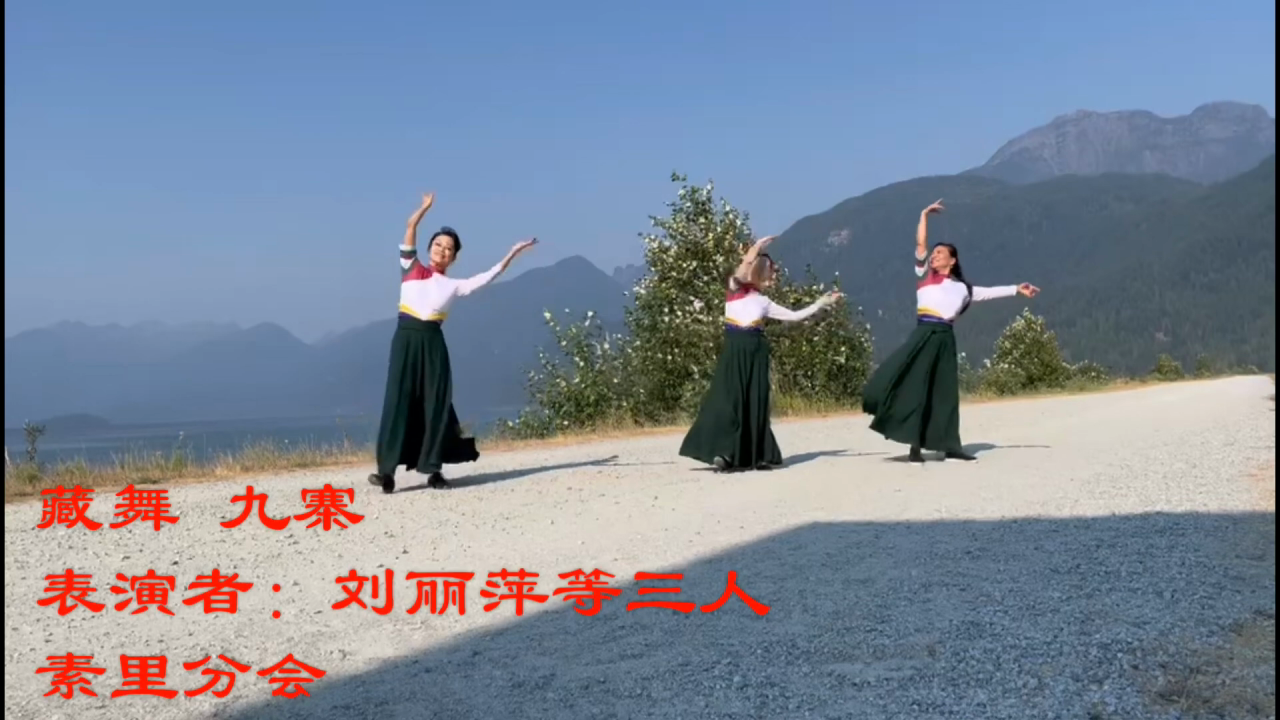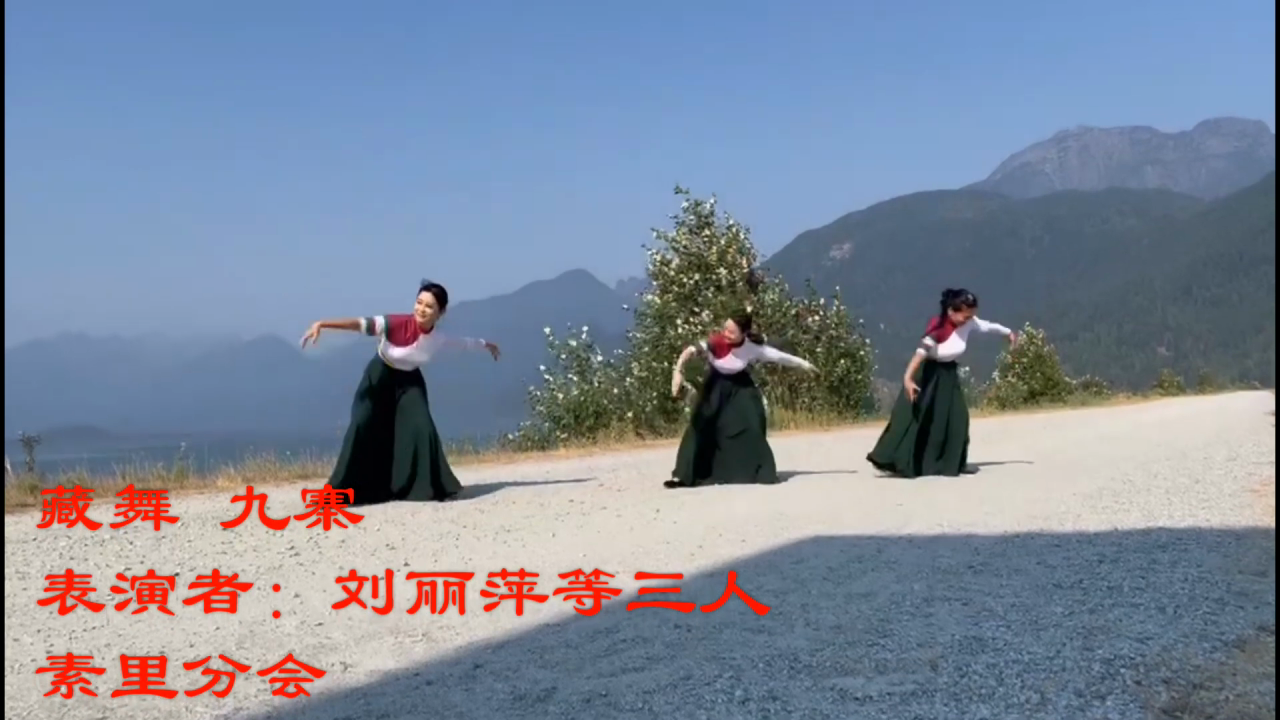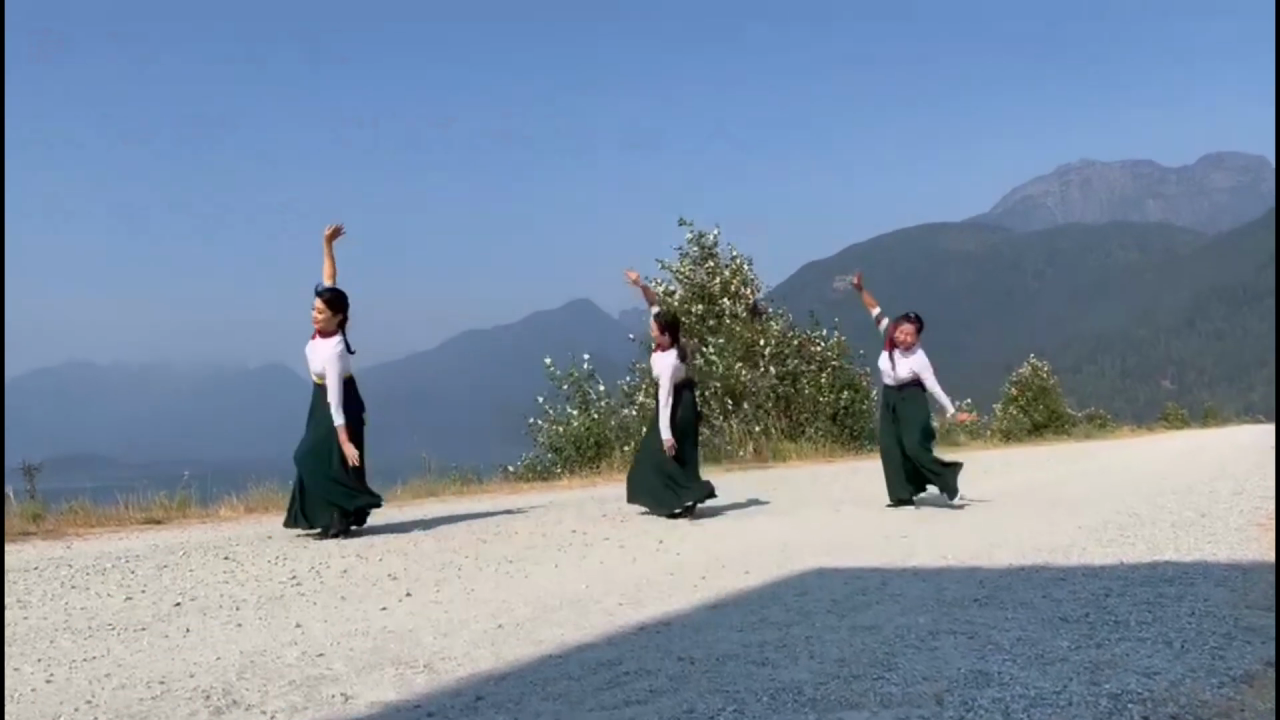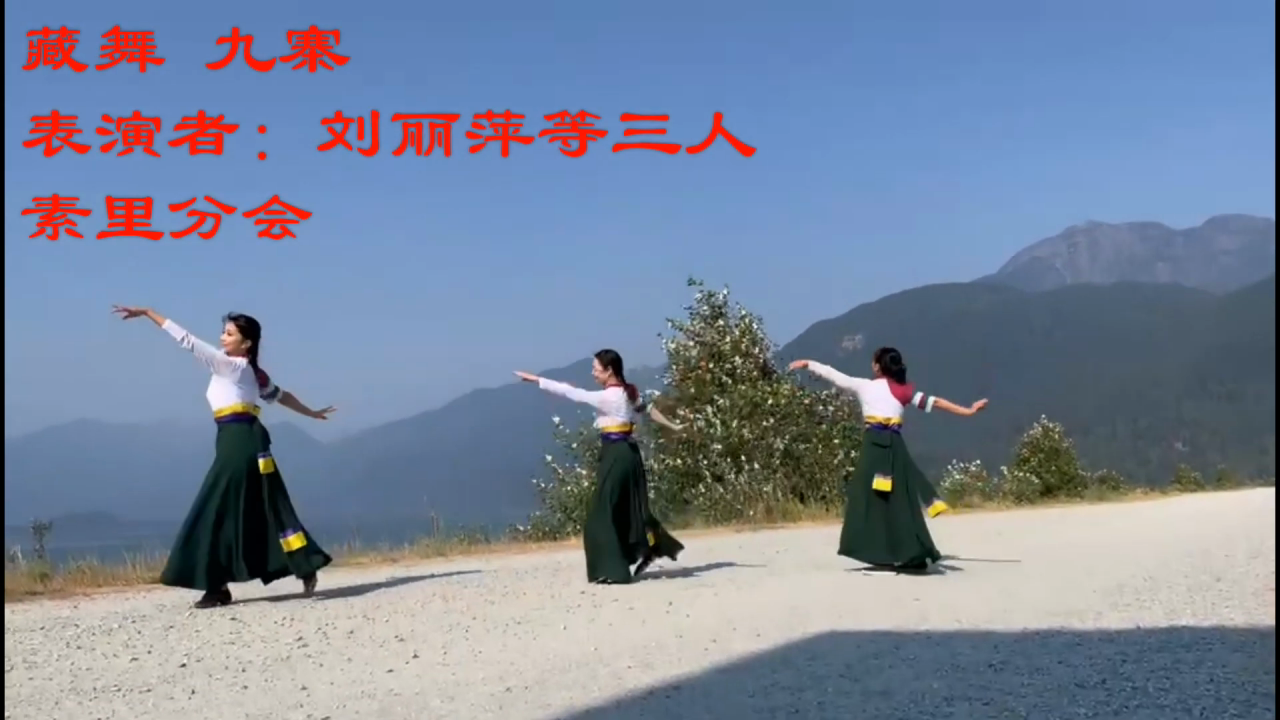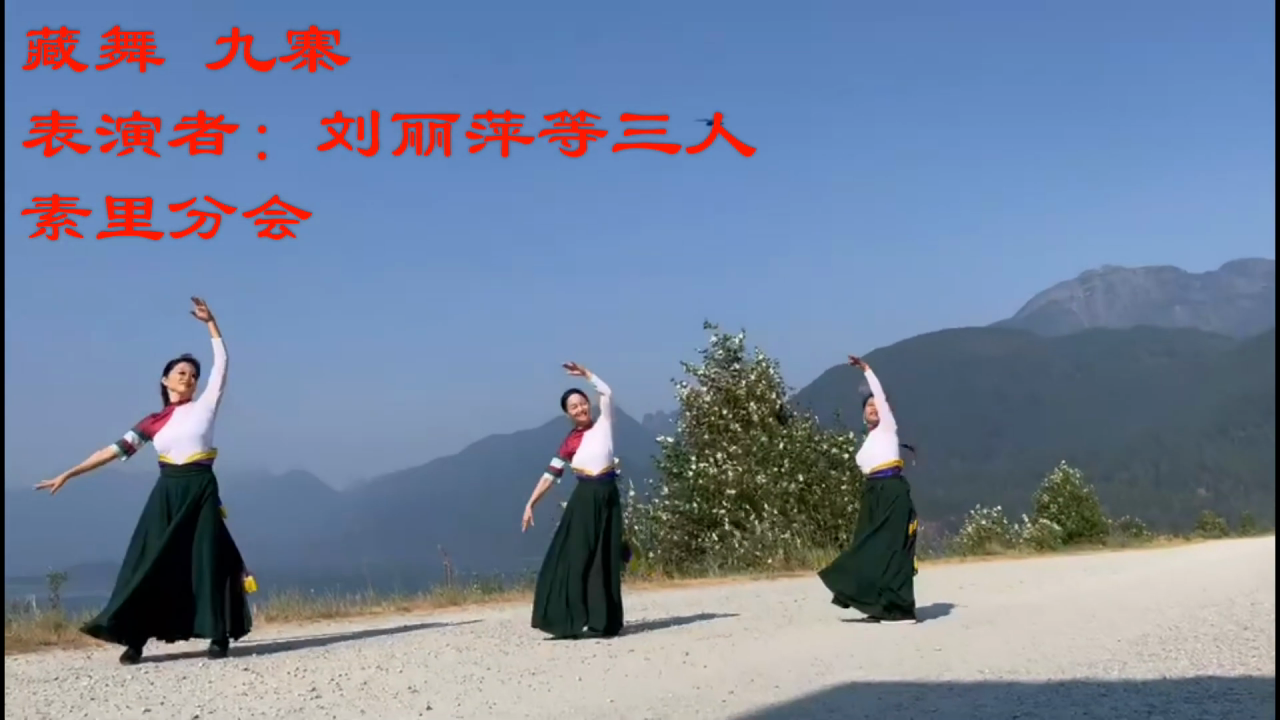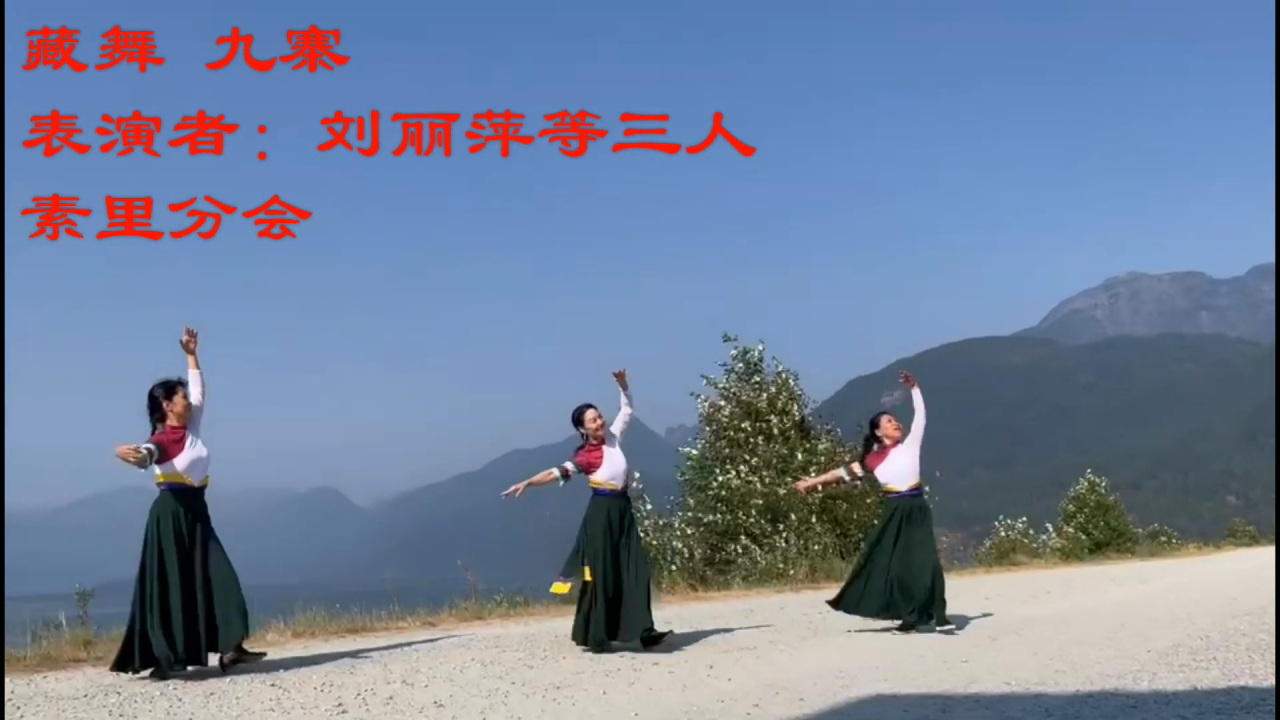
dt=0.7s
person 1, frame 1
left shoulder: (455, 285)
right shoulder: (412, 270)
left elbow: (487, 277)
right elbow: (409, 233)
left wrist: (513, 252)
right wrist: (424, 208)
left hip: (434, 343)
right hip: (406, 339)
left knee: (435, 405)
right knee: (397, 405)
left ankle: (434, 469)
right ankle: (387, 472)
person 1, frame 2
left shoulder: (440, 339)
right shoulder: (397, 324)
left elbow: (463, 343)
right elbow: (361, 324)
left wrist: (486, 345)
right wrist: (322, 325)
left hip: (409, 384)
right hip: (378, 378)
left knee: (422, 429)
right knee: (361, 429)
left ankle: (435, 486)
right ankle: (343, 488)
person 1, frame 3
left shoulder: (334, 351)
right shoulder: (324, 328)
left elbow: (335, 395)
right elbow: (328, 282)
left wrist: (344, 439)
right wrist: (327, 245)
left hip: (342, 400)
right hip: (332, 397)
left knee: (318, 458)
right knee: (316, 458)
left ankle: (337, 517)
right ankle: (331, 519)
person 1, frame 4
left shoulder: (228, 364)
right shoulder: (253, 372)
left elbow: (187, 340)
right elbow: (280, 396)
left wrist: (147, 312)
right wrist: (312, 413)
left hip: (237, 439)
right hip: (247, 439)
left knee: (219, 511)
right knee: (265, 509)
left ankle: (217, 586)
right ankle: (305, 567)
person 1, frame 5
left shoulder: (204, 407)
right shoulder: (152, 422)
left elbow: (222, 364)
right elbow: (113, 449)
left wrist: (210, 323)
right wrist: (68, 473)
left hip: (203, 490)
right hip: (169, 493)
left knee: (207, 561)
right knee: (151, 563)
left ankle: (219, 637)
right ankle: (134, 638)
person 1, frame 6
left shoulder: (191, 429)
right shoulder: (160, 441)
left elbow: (198, 392)
right elbow: (140, 456)
left wrist: (191, 355)
right wrist: (128, 453)
left hip: (197, 513)
right hip: (171, 514)
left knee: (218, 577)
right knee: (170, 585)
left ankle: (230, 648)
right ankle: (162, 659)
person 2, frame 1
left shoulder: (763, 300)
right shoulder: (735, 287)
left elbow: (792, 316)
right elbow: (743, 270)
left wrist: (821, 303)
right wrist: (758, 245)
left hip: (757, 351)
right hip: (733, 348)
left knee: (756, 403)
right knee: (729, 400)
left ankle: (754, 456)
right ankle: (727, 453)
person 2, frame 2
left shoulder: (753, 348)
right shoulder: (716, 340)
left elbow: (779, 356)
right elbow: (691, 350)
left wrist: (802, 363)
right wrist: (677, 371)
left hip: (741, 387)
right hip: (716, 384)
left knee: (752, 426)
right knee: (700, 424)
left ankle: (762, 471)
right ankle: (682, 475)
person 2, frame 3
left shoulder: (667, 362)
right shoulder: (671, 343)
left elbow: (664, 398)
right elbow: (654, 304)
left wrist: (665, 433)
right wrist: (641, 285)
left hip: (678, 403)
right hip: (678, 399)
left knee: (656, 451)
right knee: (650, 450)
left ankle: (688, 496)
right ankle: (673, 502)
person 2, frame 4
left shoulder: (607, 397)
right shoulder: (628, 391)
left elbow: (571, 392)
right elbow: (648, 409)
left wrist: (537, 380)
right wrist: (673, 427)
left hip: (616, 454)
right hip: (626, 452)
left knee: (604, 513)
right knee: (624, 510)
left ankle: (613, 570)
right ankle: (649, 549)
person 2, frame 5
left shoulder: (603, 425)
right shoulder: (570, 443)
left elbow: (606, 393)
right elbow: (550, 475)
left wrist: (585, 375)
right wrist: (531, 503)
left hip: (609, 495)
right hip: (585, 497)
left knee: (604, 559)
right knee: (575, 558)
left ankle: (604, 621)
right ankle: (567, 622)
person 2, frame 6
left shoulder: (613, 438)
right shoulder: (584, 456)
left elbow: (627, 409)
right elbow: (556, 473)
left wrist: (623, 385)
right wrist: (527, 483)
left hip: (624, 510)
right hip: (603, 512)
left knee: (636, 570)
right knee: (603, 574)
left ankle: (643, 630)
right ankle: (598, 637)
person 3, frame 1
left shoulder: (962, 287)
right shoulder: (926, 275)
left elbow: (990, 292)
right elbow: (920, 245)
left wrist: (1016, 289)
right wrist: (924, 215)
left hip: (945, 339)
right hip: (924, 335)
left knee: (945, 393)
right knee: (913, 386)
left ankle: (950, 447)
right ankle: (915, 446)
person 3, frame 2
left shoulder: (969, 323)
right shoulder: (937, 326)
left elbow: (987, 326)
right elbow: (921, 352)
left wrist: (1007, 332)
right wrist: (908, 377)
left hip: (947, 370)
right hip: (928, 371)
left knee: (955, 416)
right knee: (912, 414)
left ankle: (951, 463)
right ankle: (895, 461)
person 3, frame 3
left shoulder: (918, 358)
right shoulder: (891, 337)
left elbow: (934, 387)
right elbow: (875, 309)
left wrist: (952, 412)
right wrist: (860, 289)
left hip: (910, 400)
right hip: (890, 400)
left knee: (910, 445)
right knee: (890, 447)
left ankle: (946, 475)
right ankle: (904, 494)
person 3, frame 4
left shoulder: (865, 386)
right shoulder: (904, 390)
left elbow: (836, 376)
right elbow: (934, 401)
left wrist: (808, 364)
right wrist: (968, 410)
left hip: (874, 444)
right hip: (895, 445)
left knee: (874, 500)
right knee: (900, 500)
left ankle: (884, 559)
right ankle: (915, 557)
person 3, frame 5
left shoulder: (887, 427)
right shoulder: (871, 439)
left elbow: (881, 396)
left wrist: (865, 368)
left hip: (892, 491)
right hip: (874, 494)
left knee: (890, 547)
right knee: (872, 547)
left ankle: (902, 608)
right ankle: (881, 606)
person 3, frame 6
left shoulder: (910, 445)
right shoulder: (873, 459)
left elbow: (921, 416)
right elbow: (845, 472)
left wrist: (914, 388)
right wrist: (814, 482)
left hip: (917, 509)
right hip: (894, 512)
left knee: (926, 561)
right knee: (893, 564)
left ankle: (938, 615)
right ankle: (908, 618)
